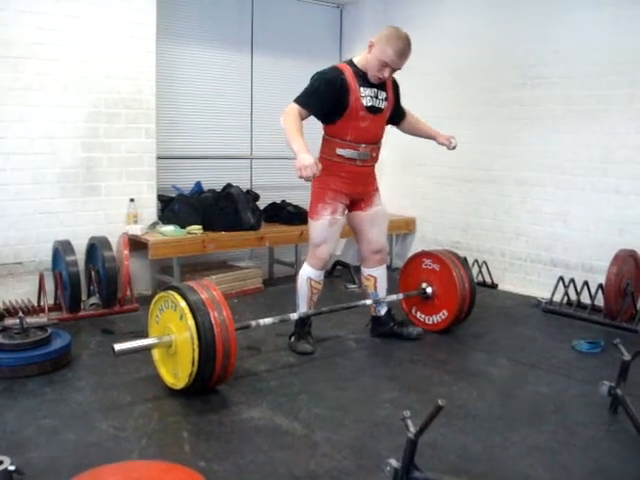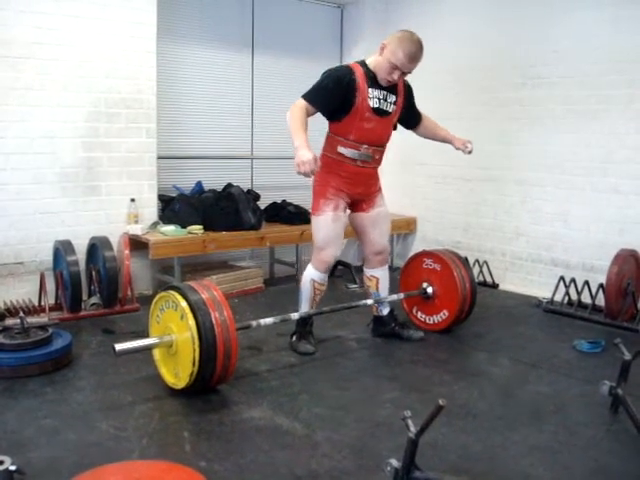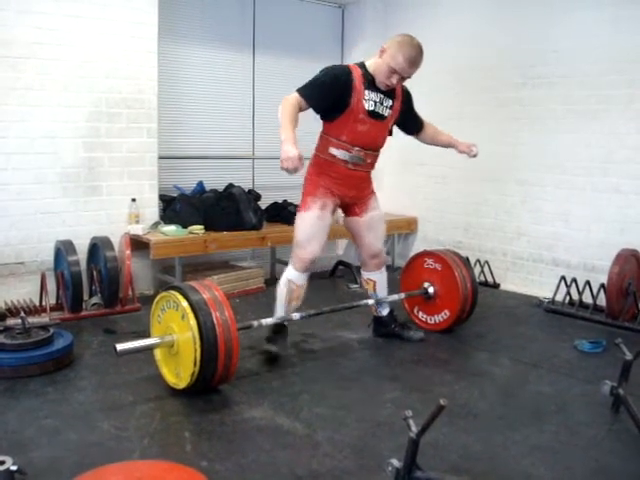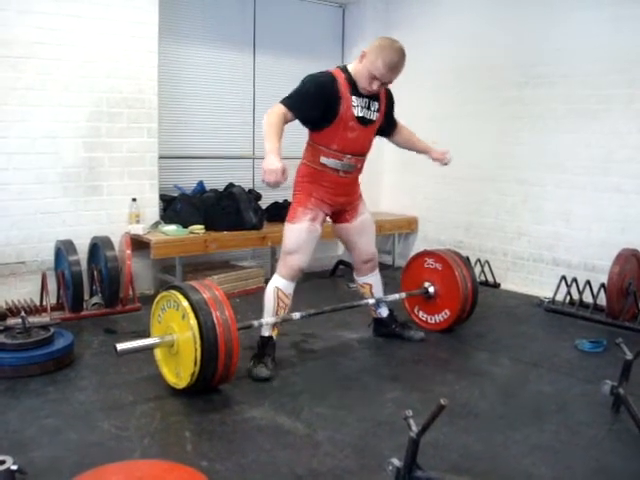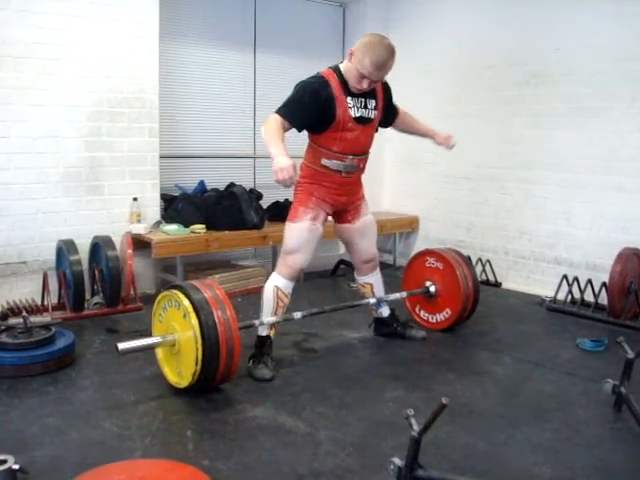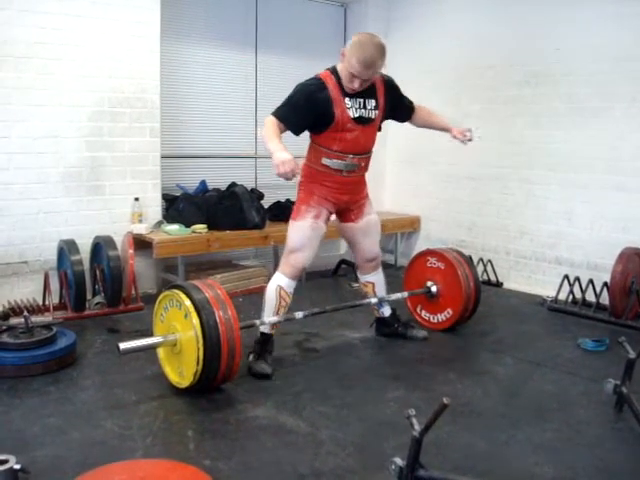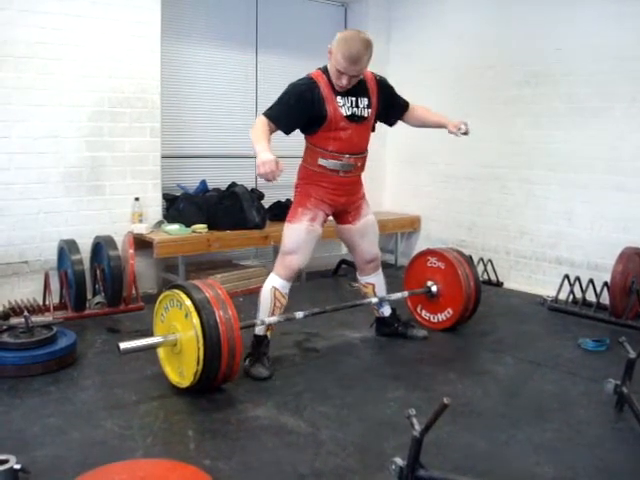
dt=0.2s
person 1, frame 1
left shoulder: (389, 86)
right shoulder: (334, 79)
left elbow: (401, 118)
right elbow: (291, 114)
left wrist: (435, 134)
right wrist: (302, 152)
left hip: (367, 182)
right hip: (333, 181)
left knee: (377, 251)
right knee: (320, 256)
left ankle: (381, 318)
right ankle: (300, 327)
person 1, frame 2
left shoulder: (401, 90)
right shoulder: (343, 78)
left elbow: (417, 122)
right elbow: (298, 109)
left wrist: (451, 139)
right wrist: (302, 148)
left hip: (369, 183)
right hip: (333, 181)
left knee: (378, 253)
right knee: (324, 258)
left ankle: (383, 319)
right ankle: (302, 327)
person 1, frame 3
left shoulder: (400, 96)
right shoulder: (339, 78)
left elbow: (419, 129)
right elbow: (291, 104)
left wrist: (456, 143)
right wrist: (288, 143)
left hip: (361, 186)
right hip: (324, 182)
left knee: (375, 256)
right knee: (304, 257)
left ankle: (384, 320)
right ankle: (277, 331)
person 1, frame 4
left shoulder: (383, 98)
right shoulder: (324, 85)
left elbow: (393, 130)
right elbow: (276, 115)
left wrist: (429, 149)
right wrist: (272, 155)
left hip: (350, 192)
right hip: (313, 189)
left knee: (368, 259)
right knee: (291, 265)
left ankle: (383, 320)
right ankle: (264, 346)
person 1, frame 5
left shoulder: (380, 90)
right shoulder: (318, 88)
left elbow: (394, 117)
right elbow: (275, 123)
left wrist: (433, 134)
right wrist: (280, 156)
left hip: (353, 191)
right hip: (315, 188)
left knee: (369, 259)
right knee: (291, 265)
left ankle: (385, 320)
right ankle: (263, 346)
person 1, frame 6
left shoulder: (384, 88)
right shoulder: (315, 90)
left elbow: (411, 112)
right elbow: (271, 125)
left wrist: (449, 128)
right wrist: (279, 152)
left hip: (356, 190)
right hip: (318, 188)
left knee: (370, 258)
right knee: (293, 263)
left ankle: (386, 320)
right ankle: (263, 343)
person 1, frame 7
left shoulder: (376, 87)
right shoulder: (307, 89)
left elbow: (406, 111)
right elbow: (263, 124)
left wrist: (445, 122)
right wrist: (264, 151)
left hip: (353, 191)
right hip: (314, 191)
left knee: (370, 259)
right knee: (288, 265)
left ankle: (386, 320)
right ankle: (259, 345)
